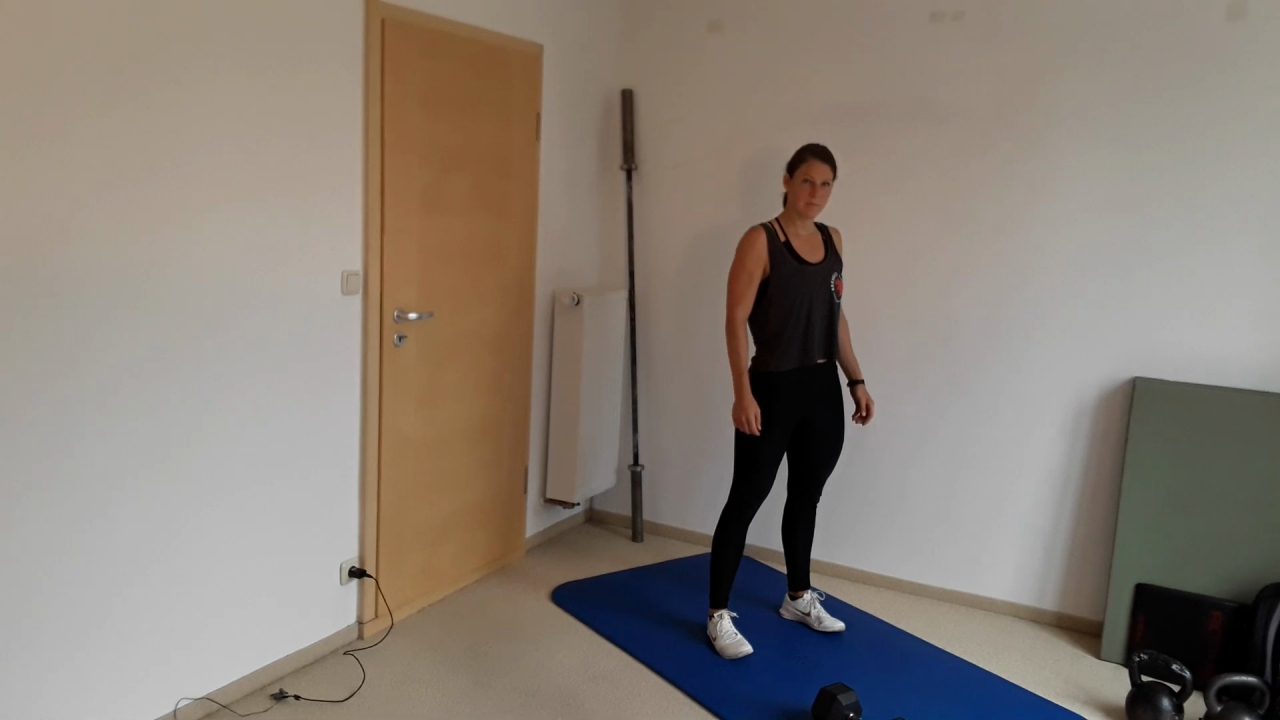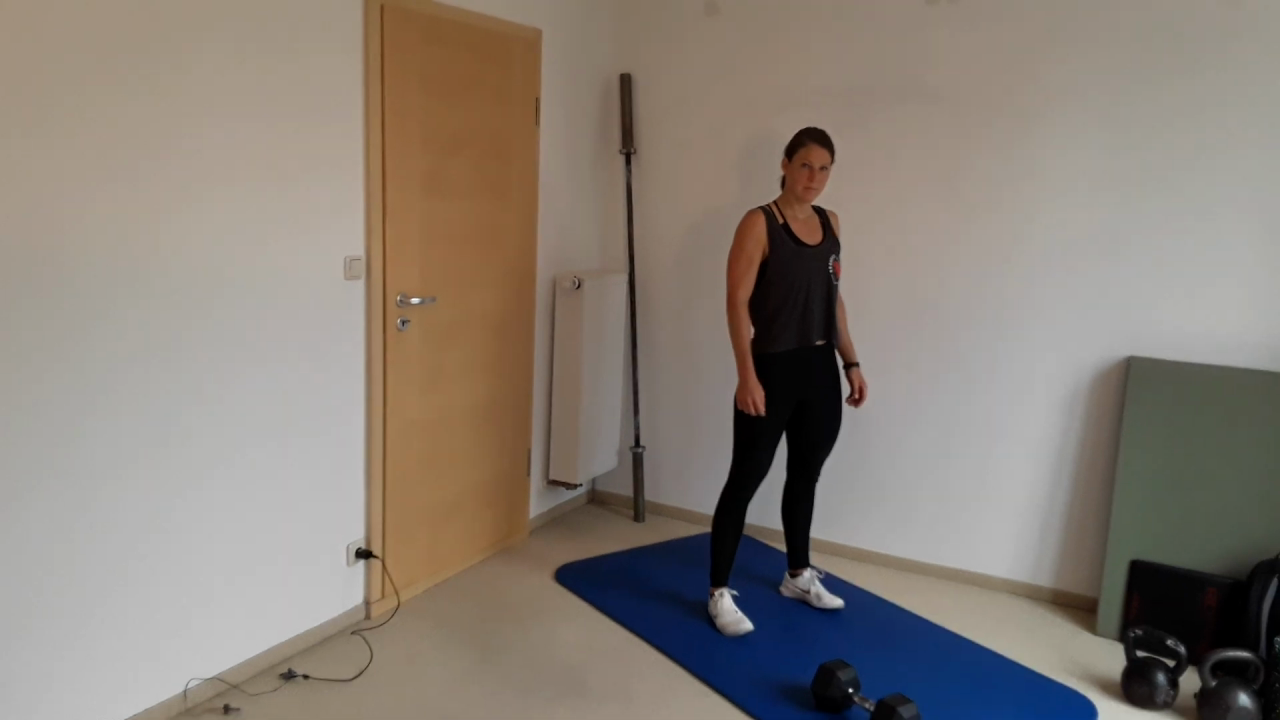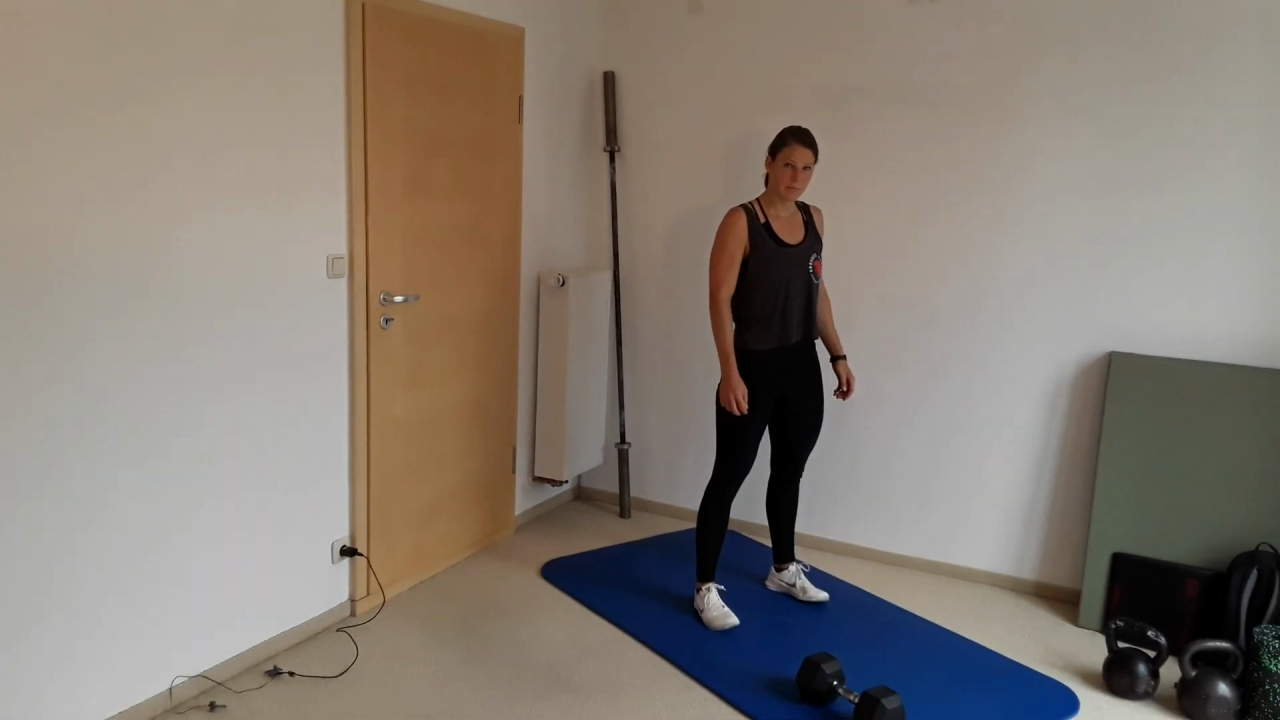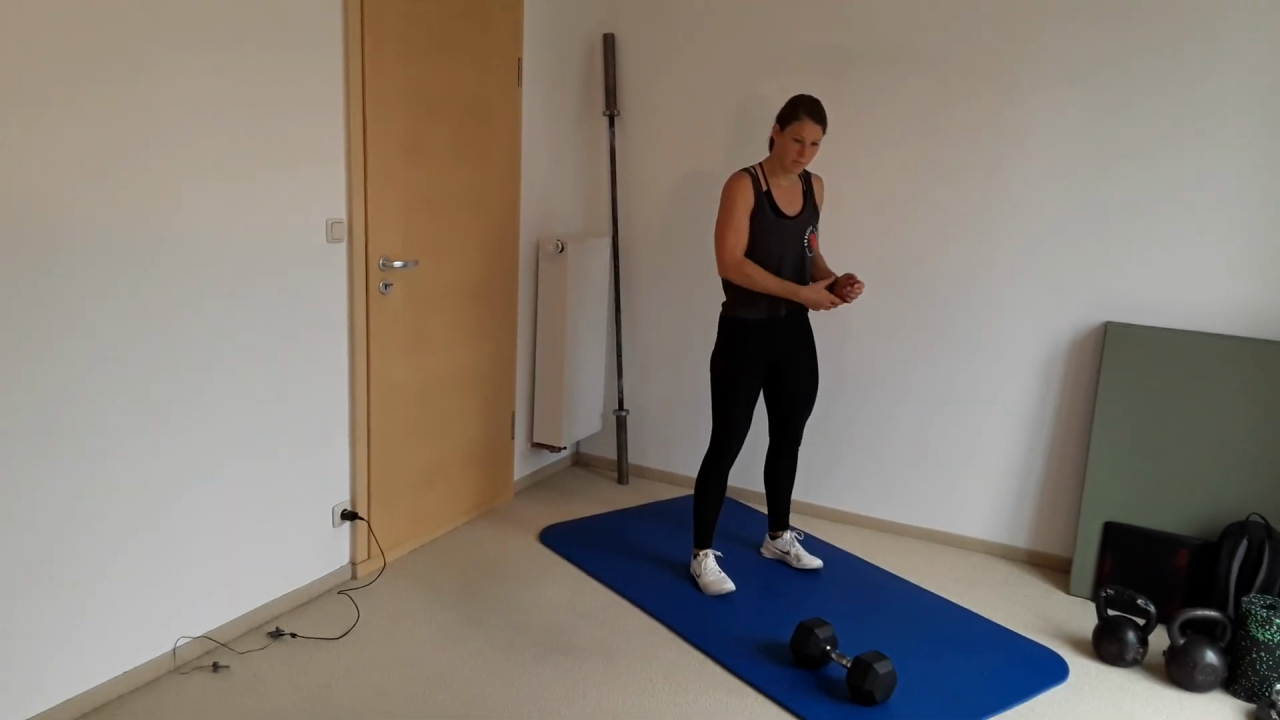
dt=0.5s
person 1, frame 1
left shoulder: (833, 239)
right shoulder: (760, 241)
right elbow: (736, 319)
left wrist: (856, 380)
right wrist: (742, 392)
left hip: (823, 389)
right hip: (774, 388)
left knee: (807, 497)
right knee: (746, 500)
left ankle: (799, 598)
right ankle: (719, 614)
person 1, frame 2
left shoulder: (830, 223)
right shoulder: (758, 223)
right elbow: (737, 302)
left wrist: (851, 363)
right wrist: (747, 375)
left hip: (820, 371)
right hip: (774, 369)
left knee: (805, 476)
right knee: (745, 480)
left ankle: (799, 575)
right ankle: (719, 592)
person 1, frame 3
left shoulder: (814, 219)
right shoulder: (741, 222)
right elbow: (720, 301)
left wrist: (837, 355)
right wrist: (730, 372)
left hip: (802, 366)
right hip: (755, 366)
left knee: (789, 471)
right knee: (730, 476)
left ankle: (784, 569)
right ankle: (705, 588)
person 1, frame 4
left shoulder: (814, 187)
right shoulder: (744, 185)
right elbow: (730, 263)
left wrist: (833, 280)
right wrist: (801, 293)
left hip: (794, 335)
right hip: (745, 333)
left knee: (788, 439)
right knee: (726, 445)
left ankle: (779, 537)
right ankle: (702, 554)
